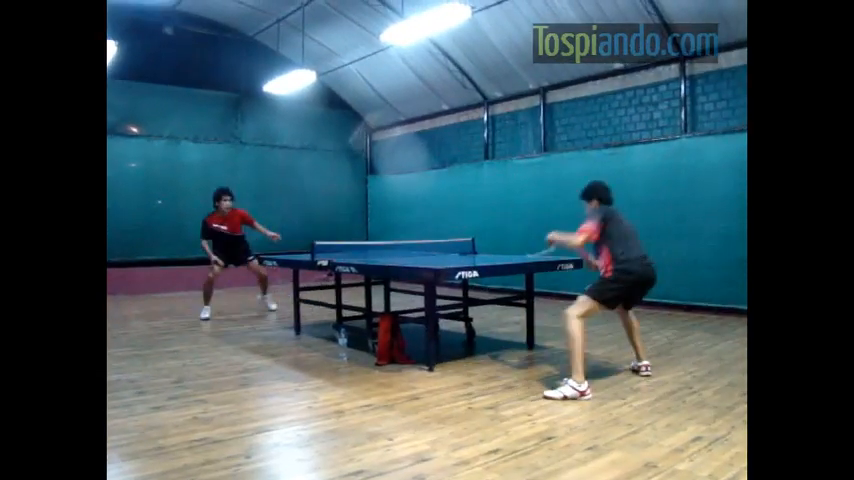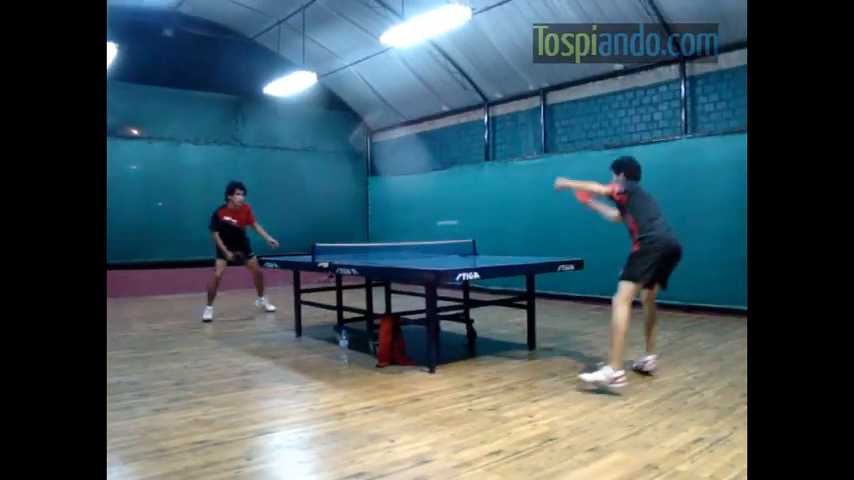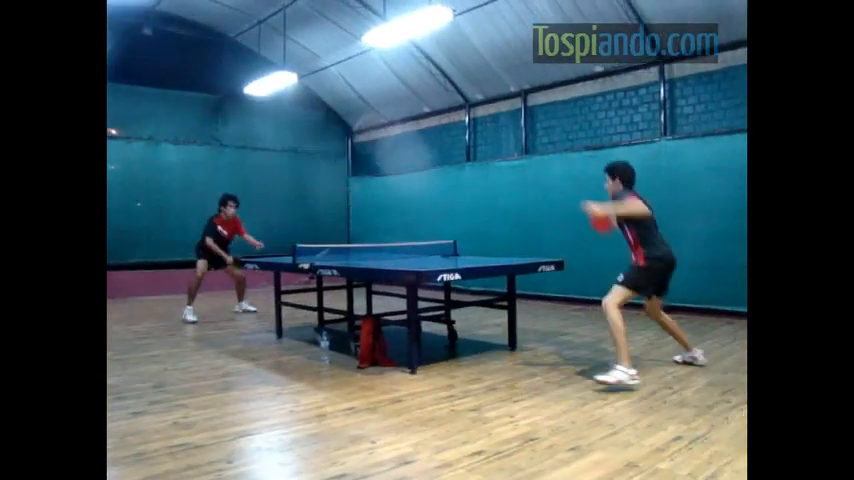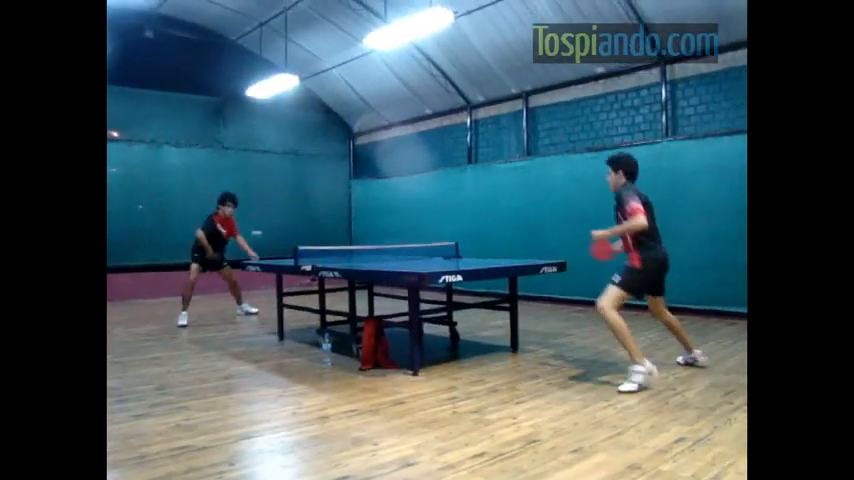
dt=0.2s
person 1, frame 1
left shoulder: (600, 213)
right shoulder: (619, 220)
left elbow: (578, 241)
left wrist: (555, 237)
right wrist: (593, 261)
left hip: (624, 273)
right hip: (647, 273)
left knee: (573, 315)
right knee: (624, 309)
left ankle: (578, 383)
right ankle: (642, 362)
person 1, frame 2
left shoulder: (626, 187)
right shoulder: (638, 196)
left elbow: (599, 189)
right elbow: (615, 215)
left wrist: (567, 184)
right wrist: (592, 204)
left hip: (650, 246)
right hip: (671, 247)
left knee: (621, 301)
right knee: (648, 299)
left ankle: (614, 371)
right ankle: (648, 358)
person 1, frame 3
left shoulder: (624, 197)
right shoulder: (628, 199)
left elbow: (643, 211)
left wrist: (604, 209)
right wrist: (611, 216)
left hip: (649, 261)
right hip: (661, 259)
left knee: (610, 303)
right knee: (653, 310)
left ankle: (625, 369)
right ankle: (691, 353)
person 1, frame 4
left shoulder: (625, 193)
right shoulder: (631, 194)
left elbow: (641, 223)
left wrist: (607, 233)
right wrist: (620, 245)
left hip: (643, 262)
right hip: (655, 260)
left knee: (605, 305)
right knee: (658, 310)
left ankle: (641, 365)
right ankle: (693, 353)
person 2, frame 1
left shoulder: (239, 214)
right shoulder: (208, 220)
left elbow: (253, 224)
right elbow: (204, 241)
left wrist: (268, 233)
right wrist: (212, 256)
left hip: (241, 249)
right hip: (221, 252)
left knee: (263, 274)
right knee: (211, 277)
left ankle: (265, 297)
right ankle: (206, 308)
person 2, frame 2
left shoulder: (245, 208)
right shoulder: (219, 213)
left elbow: (254, 224)
right elbow: (215, 235)
left wrist: (268, 238)
right wrist: (226, 252)
left hip: (243, 246)
right hip: (225, 248)
left knee: (258, 272)
right knee: (217, 275)
left ankle: (261, 300)
right ankle: (209, 308)
person 2, frame 3
left shoulder: (235, 220)
right shoulder: (213, 221)
left elbow: (244, 235)
right elbow: (209, 242)
left wrist: (256, 243)
right wrist: (225, 256)
left hip: (223, 254)
right hip: (206, 252)
left knee: (241, 276)
right knee: (199, 275)
left ankle: (241, 304)
right ankle: (189, 309)
person 2, frame 4
left shoulder: (230, 220)
right shoulder: (212, 220)
left elbow: (237, 237)
right elbow: (199, 234)
left wrist: (249, 252)
right wrist: (209, 250)
left hip: (217, 255)
right hip: (200, 253)
left knee: (232, 280)
right knee: (192, 279)
left ankle: (242, 306)
right ankle: (183, 314)
